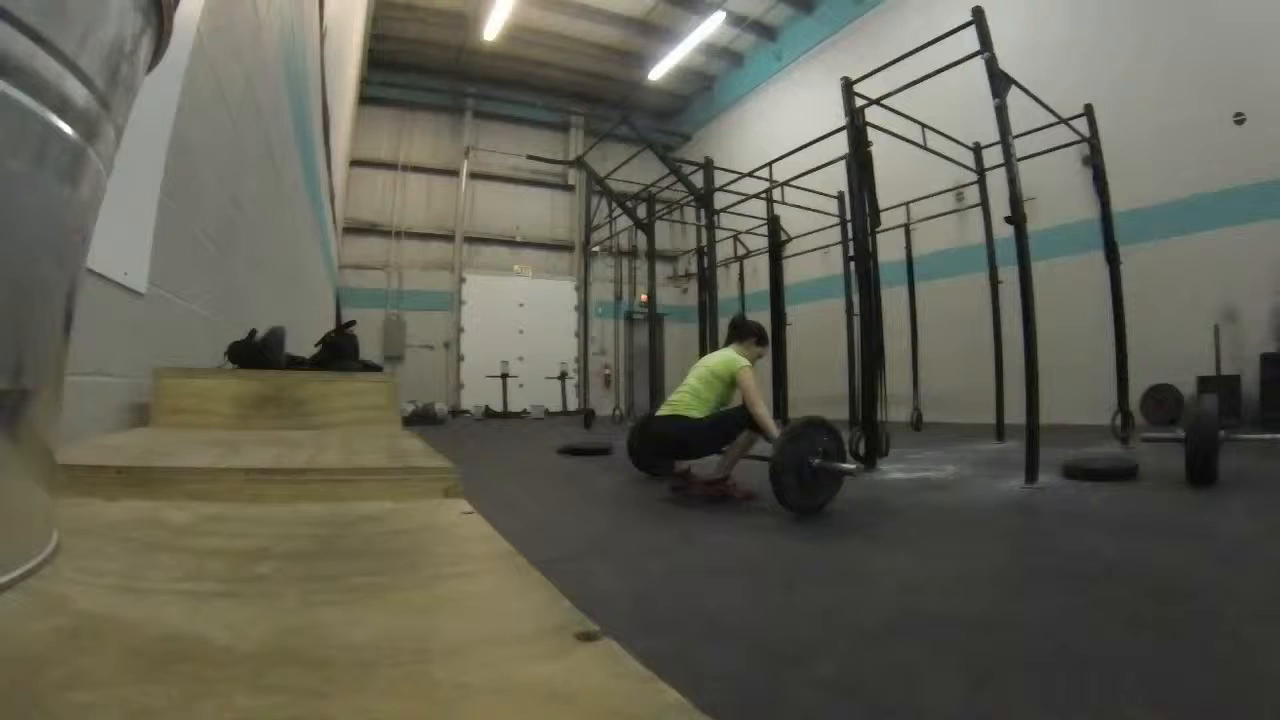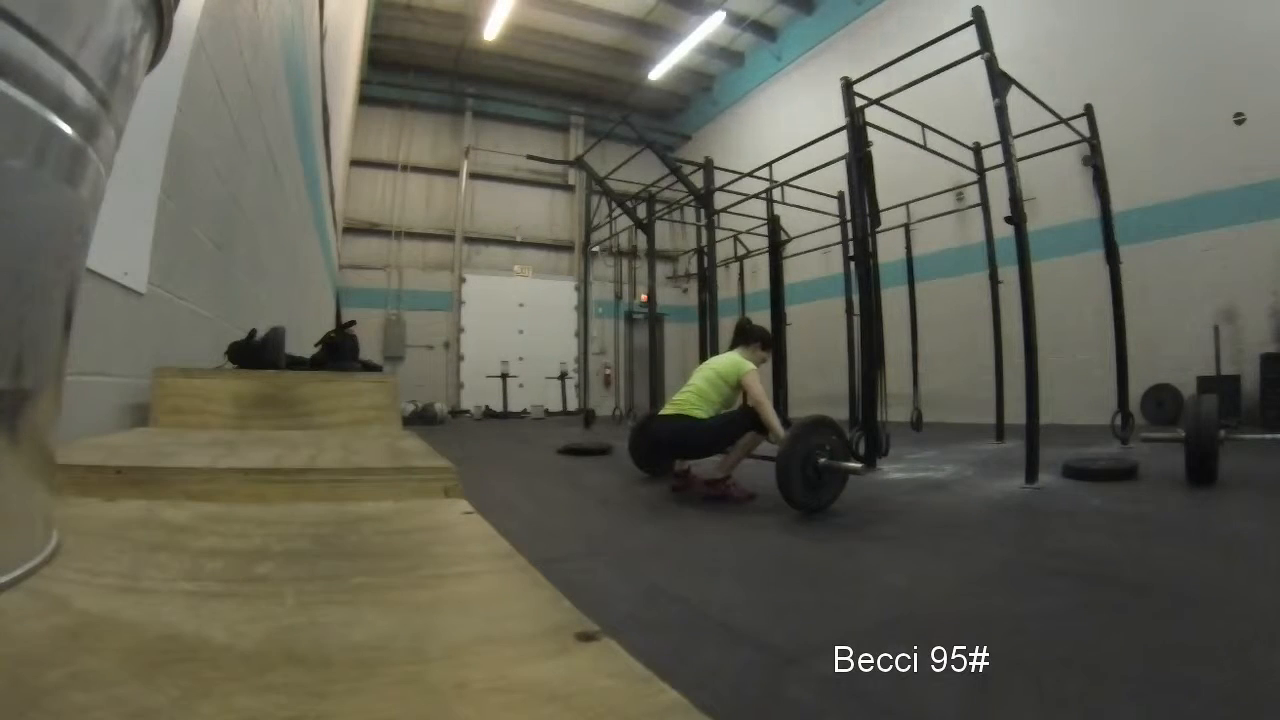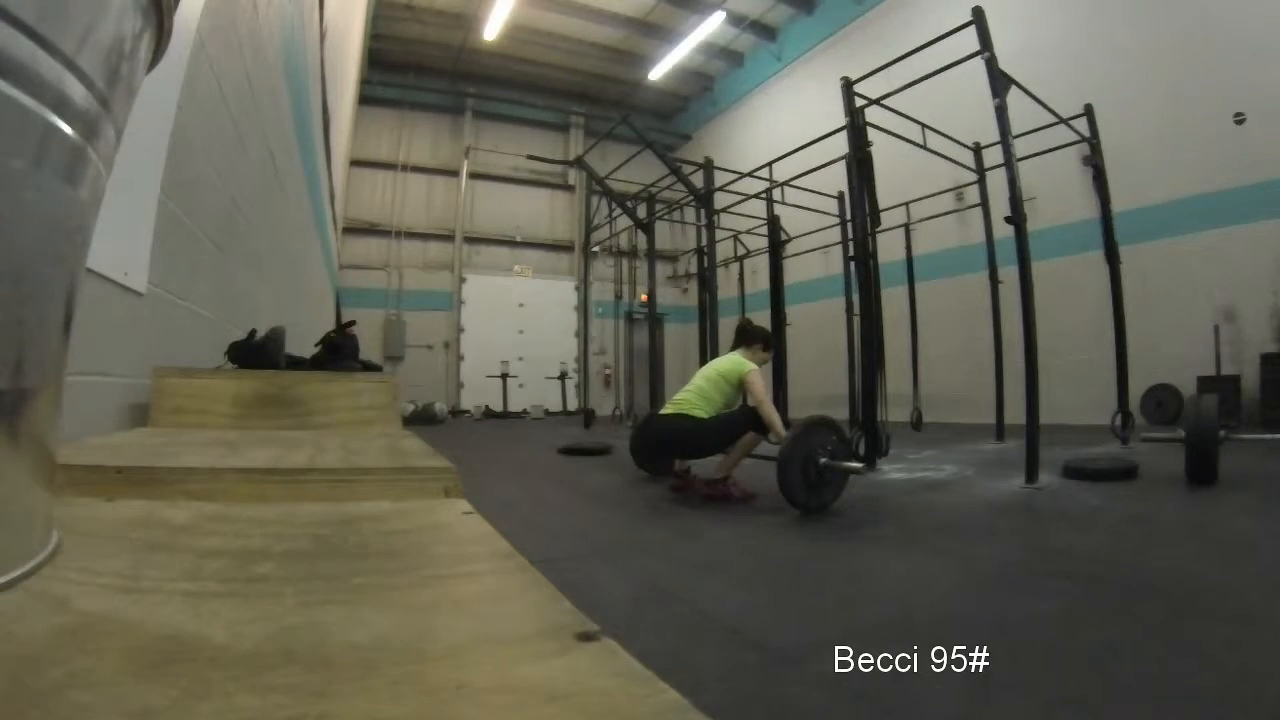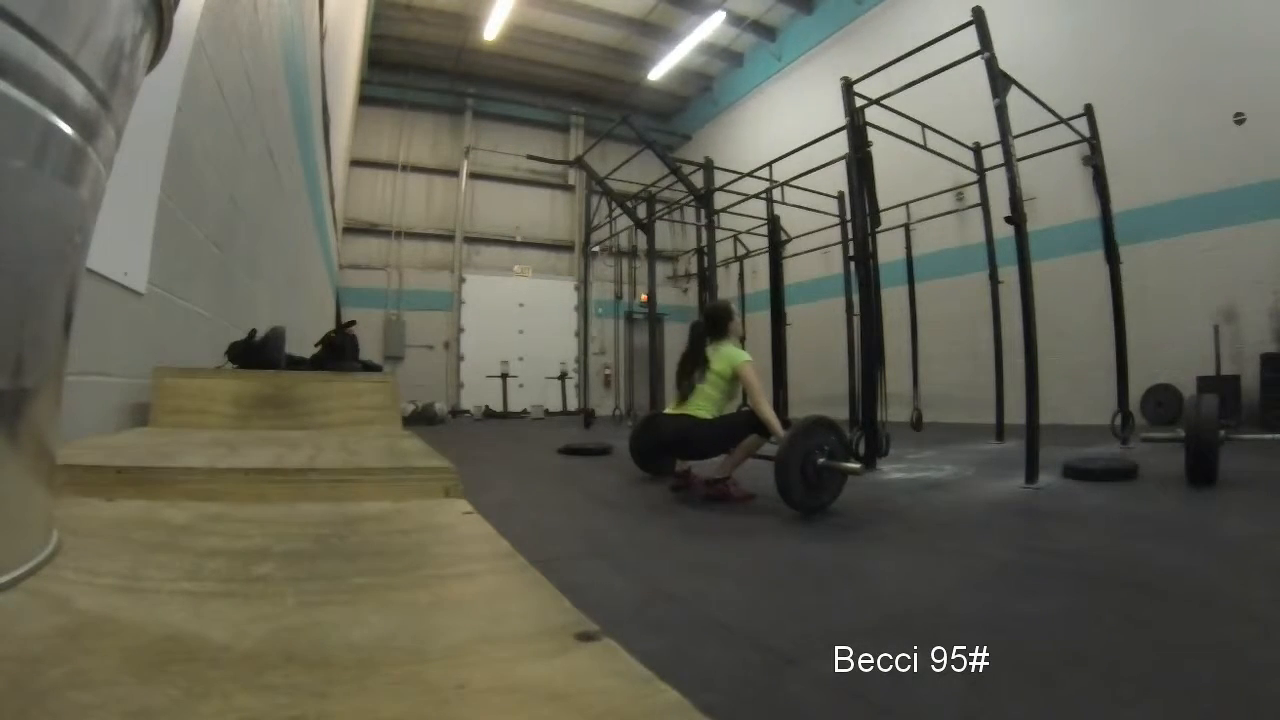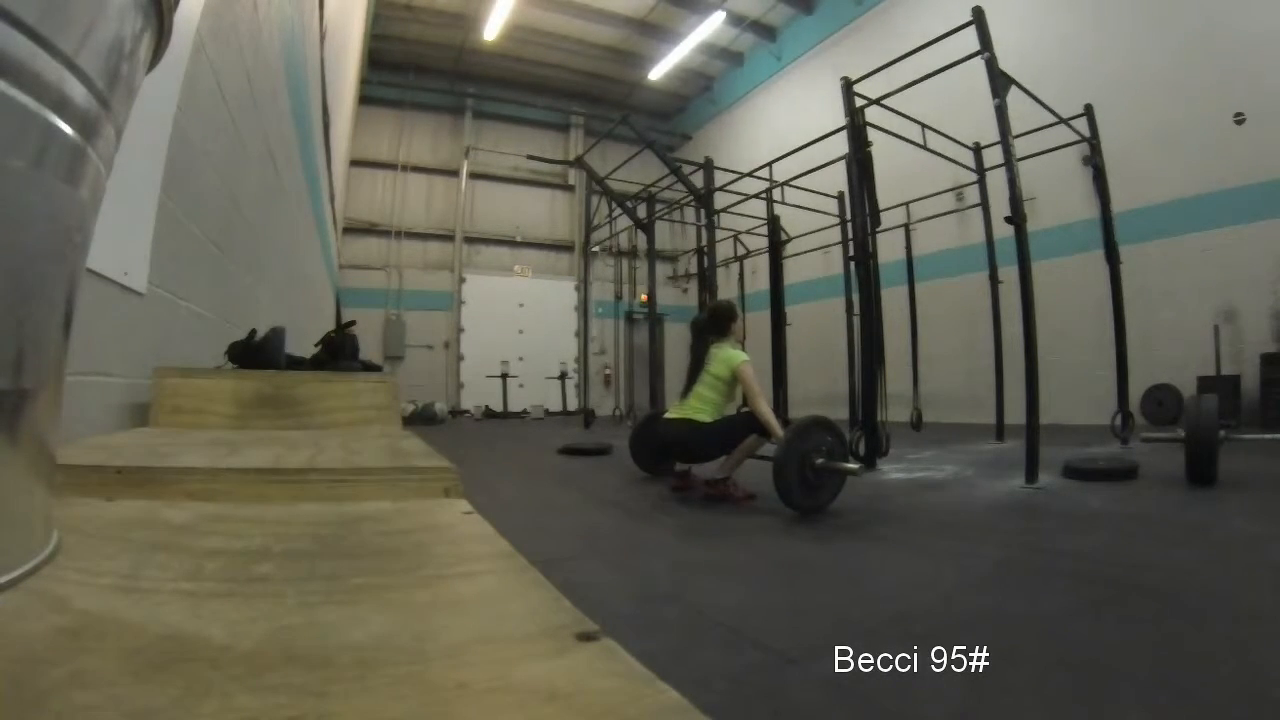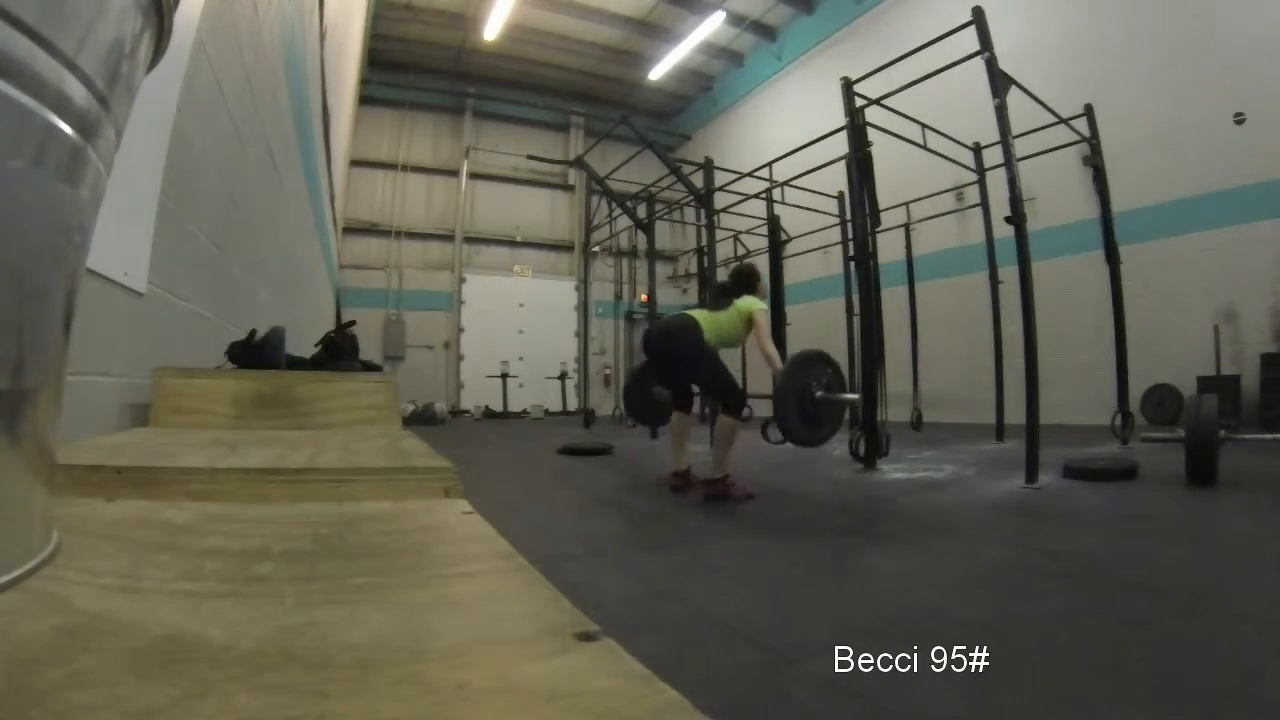
dt=0.7s
person 1, frame 1
left shoulder: (713, 357)
right shoulder: (738, 361)
right elbow: (756, 405)
left hip: (659, 431)
right hip: (681, 433)
right knee: (754, 418)
left ankle: (682, 473)
right ankle: (717, 481)
person 1, frame 2
left shoulder: (717, 360)
right shoulder: (744, 365)
right elbow: (762, 403)
left hip: (661, 431)
right hip: (684, 433)
right knee: (759, 418)
left ankle: (681, 473)
right ankle: (718, 481)
person 1, frame 3
left shoulder: (719, 362)
right shoulder: (746, 366)
right elbow: (764, 404)
left hip: (659, 430)
right hip: (682, 432)
right knee: (759, 419)
left ankle: (681, 474)
right ankle: (717, 481)
person 1, frame 4
left shoulder: (703, 353)
right shoulder: (737, 356)
right elbow: (760, 402)
left hip: (666, 430)
right hip: (690, 434)
right knee: (762, 422)
left ankle: (682, 473)
right ankle: (718, 481)
person 1, frame 5
left shoulder: (704, 354)
right shoulder: (735, 357)
right elbow: (758, 403)
left hip: (668, 434)
right hip: (692, 438)
right knee: (760, 422)
left ankle: (682, 473)
right ankle: (719, 481)
person 1, frame 6
left shoulder: (726, 303)
right shoulder: (755, 305)
right elbow: (766, 344)
left hip: (656, 335)
right hip: (681, 337)
left knee: (682, 399)
right knee: (733, 399)
left ankle: (680, 473)
right ankle: (717, 481)
